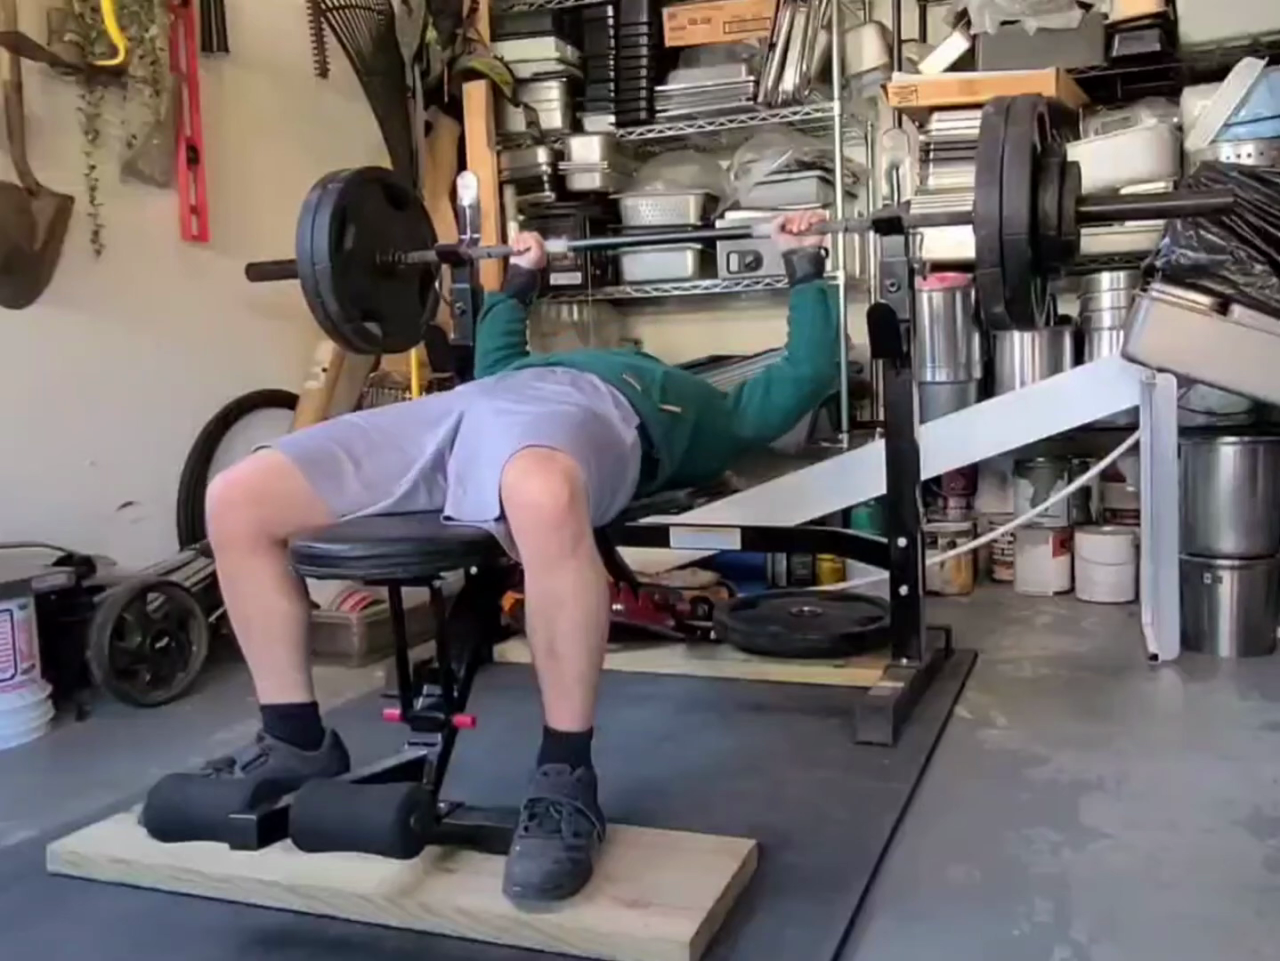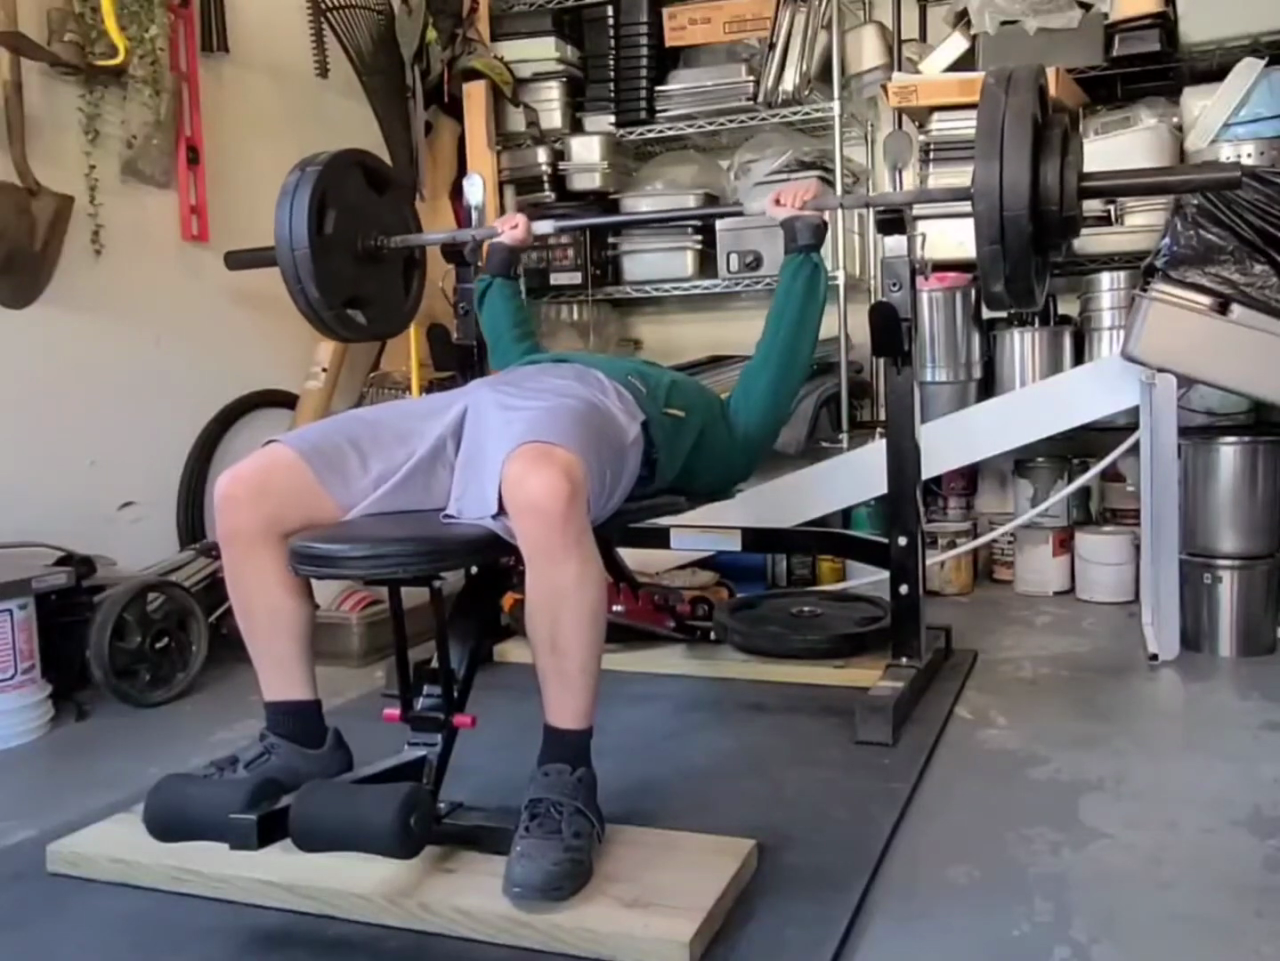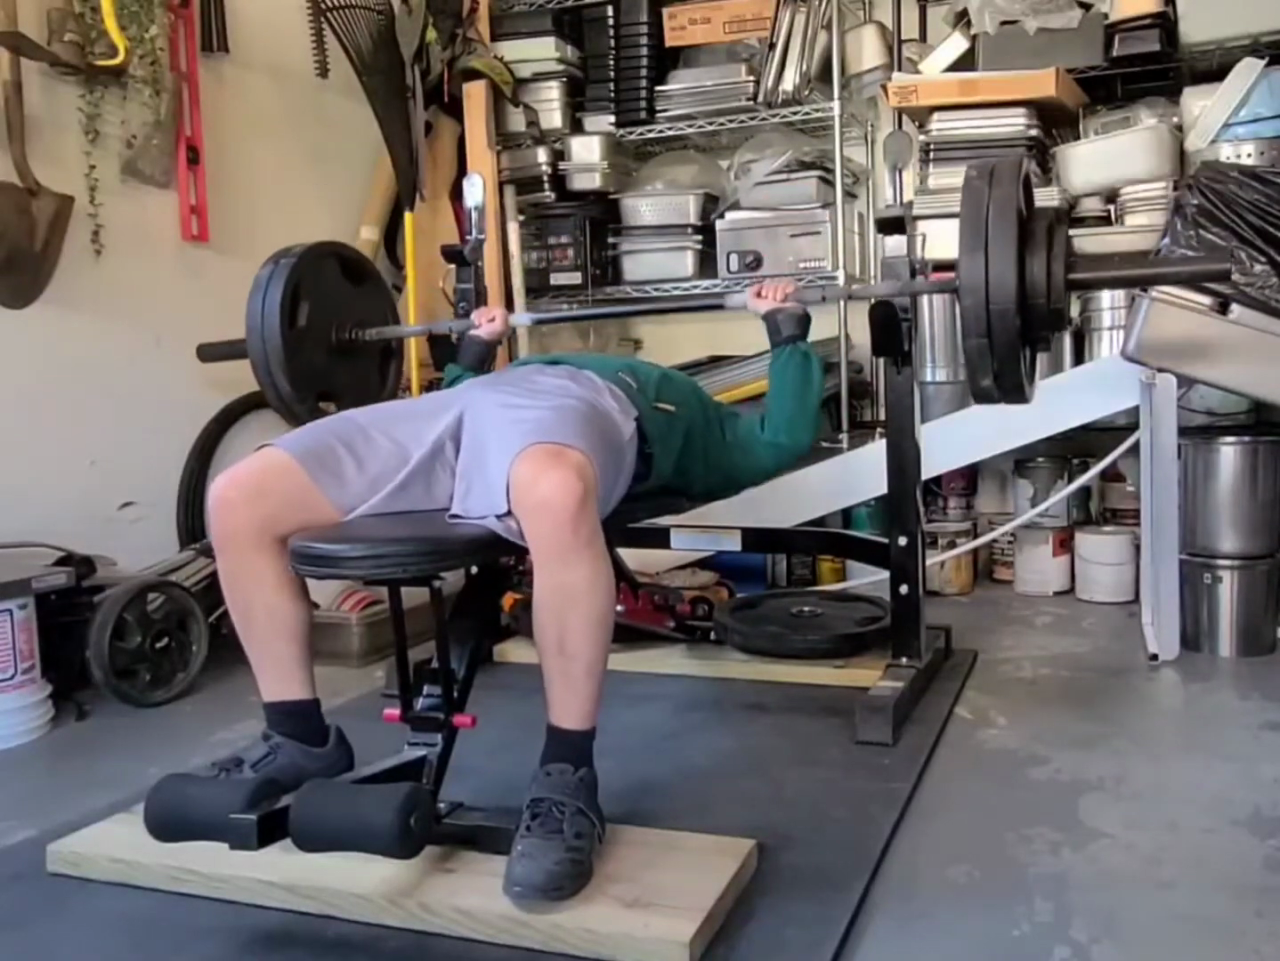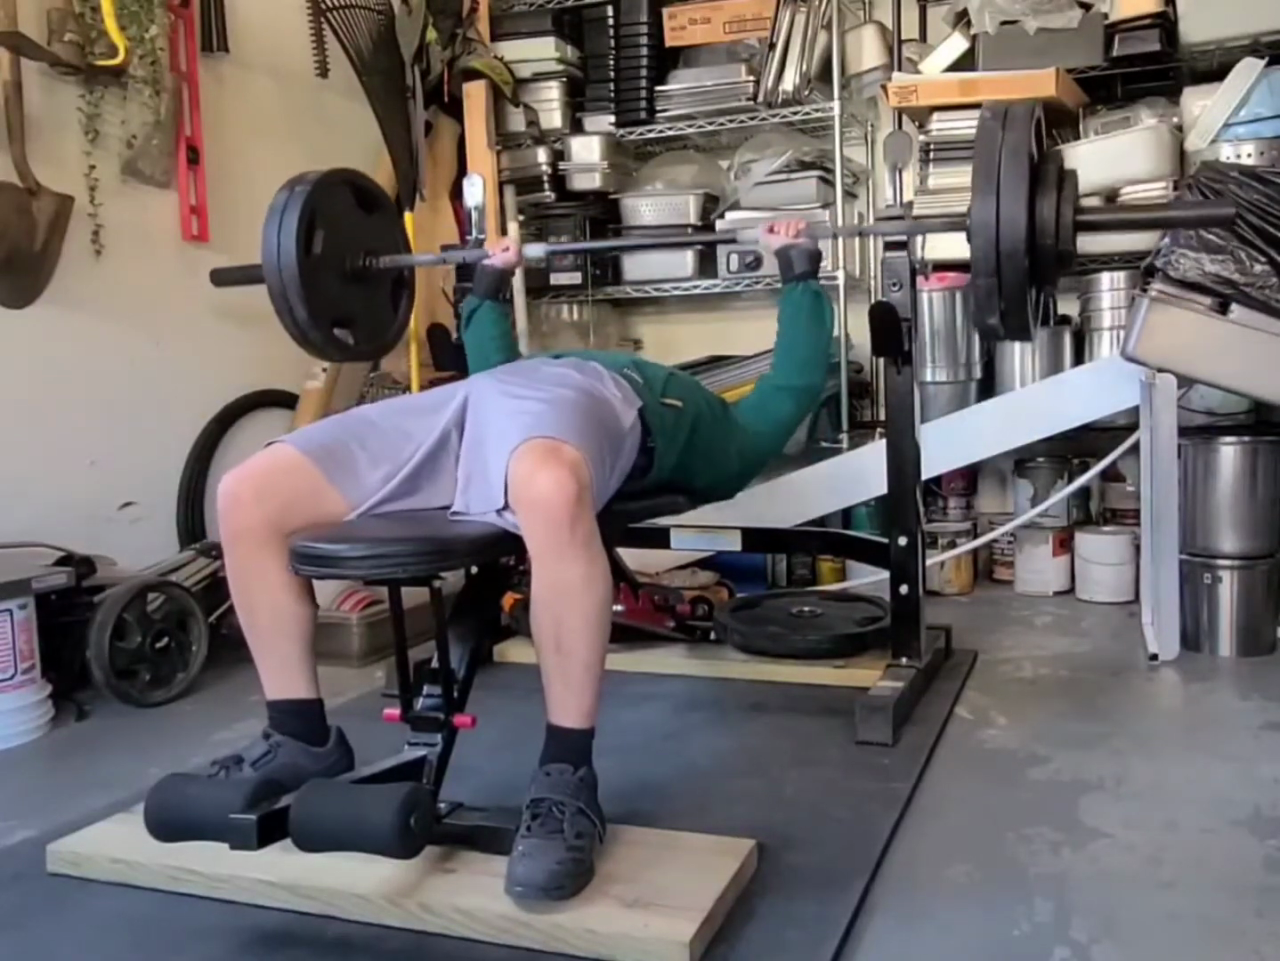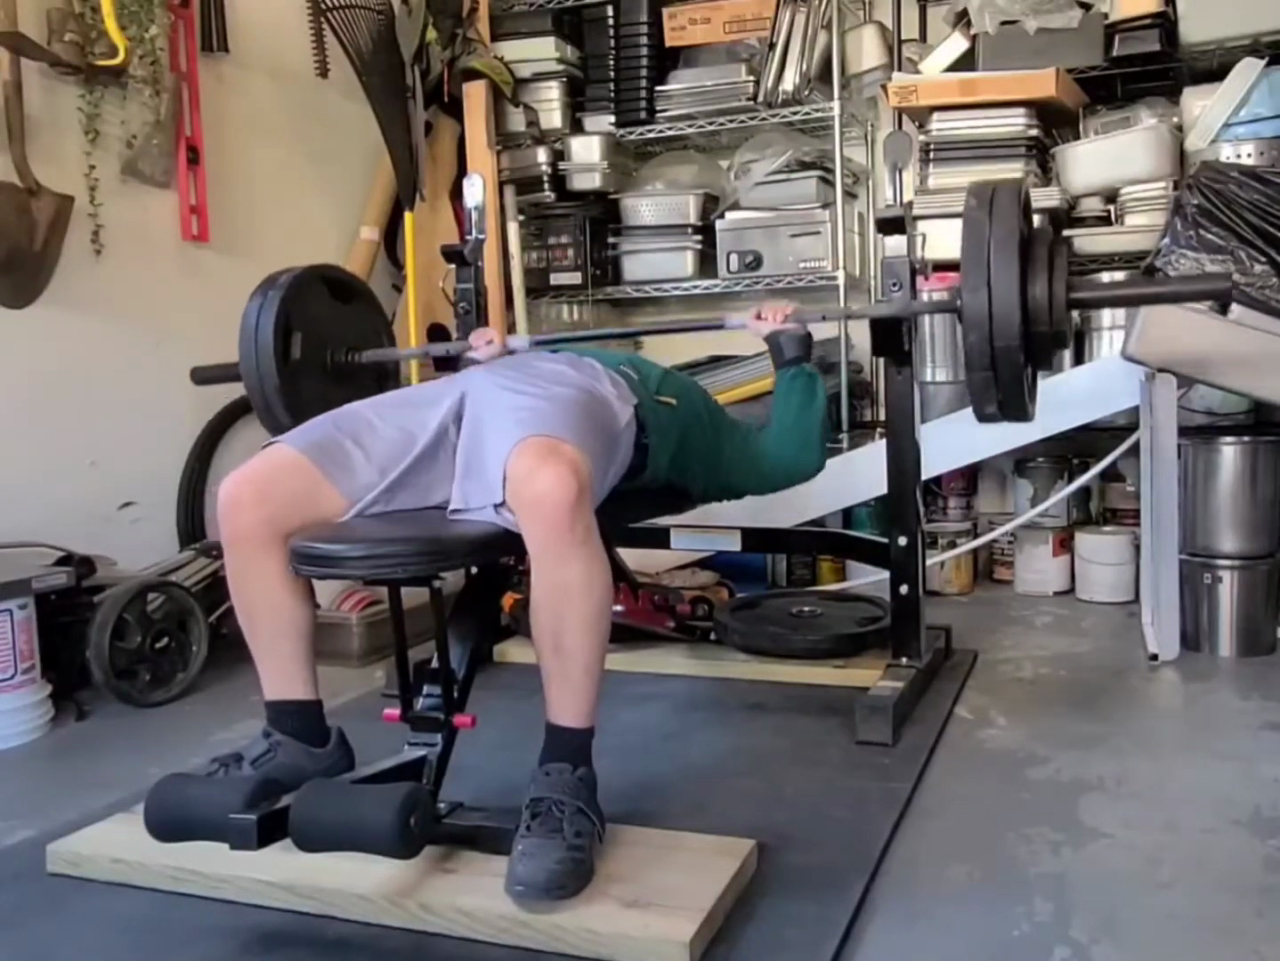
dt=1s
person 1, frame 1
left shoulder: (720, 411)
right shoulder: (612, 365)
left elbow: (810, 371)
right elbow: (495, 368)
left wrist: (804, 267)
right wrist: (516, 283)
right hip: (469, 405)
left knee: (542, 499)
right knee: (236, 501)
left ankle: (565, 782)
right ankle: (295, 745)
person 1, frame 2
left shoulder: (724, 431)
left elbow: (782, 357)
right elbow: (516, 354)
left wrist: (801, 244)
right wrist: (501, 263)
left knee: (543, 496)
right knee: (243, 496)
left ankle: (564, 780)
right ankle: (299, 743)
person 1, frame 3
left shoulder: (709, 429)
left elbow: (788, 439)
left wrist: (786, 328)
right wrist: (475, 349)
left knee: (553, 492)
right knee: (237, 501)
left ankle: (566, 780)
right ankle: (301, 742)
person 1, frame 4
left shoulder: (722, 436)
left elbow: (797, 383)
right elbow: (493, 367)
left wrist: (799, 269)
right wrist: (489, 283)
left knee: (551, 493)
right knee: (246, 497)
left ankle: (566, 780)
right ankle: (301, 741)
person 1, frame 5
left shoulder: (704, 426)
left elbow: (795, 457)
left wrist: (790, 349)
right wrist: (478, 364)
left knee: (550, 490)
right knee: (247, 500)
left ankle: (565, 780)
right ankle: (301, 740)
